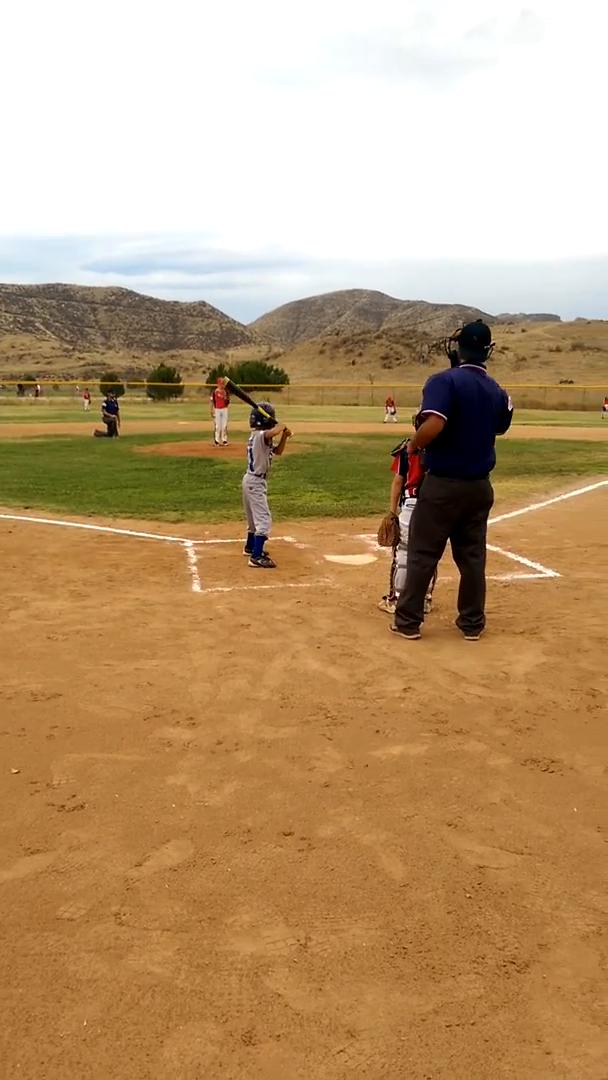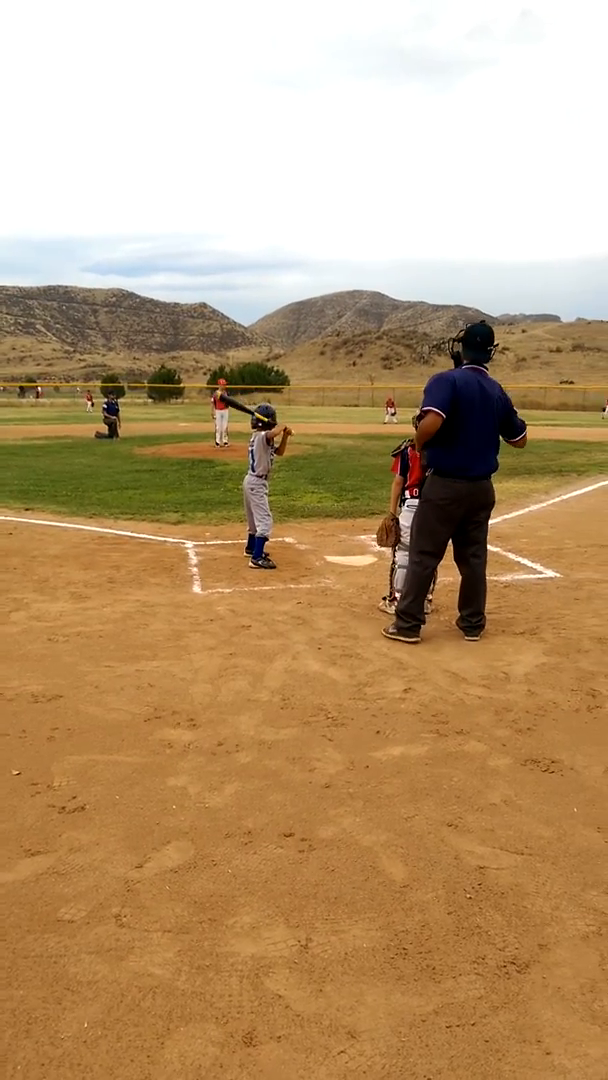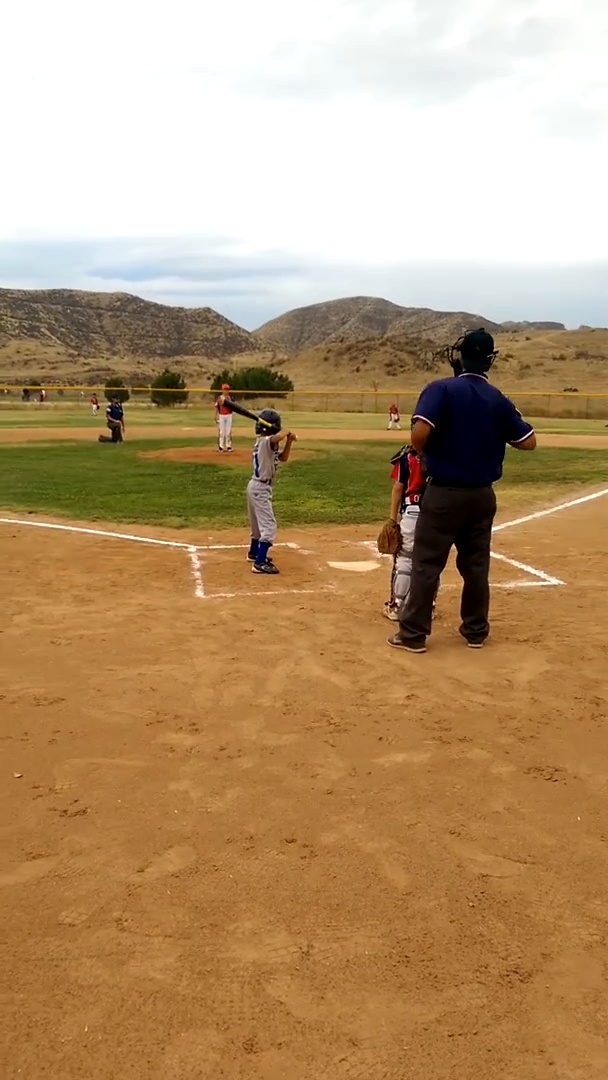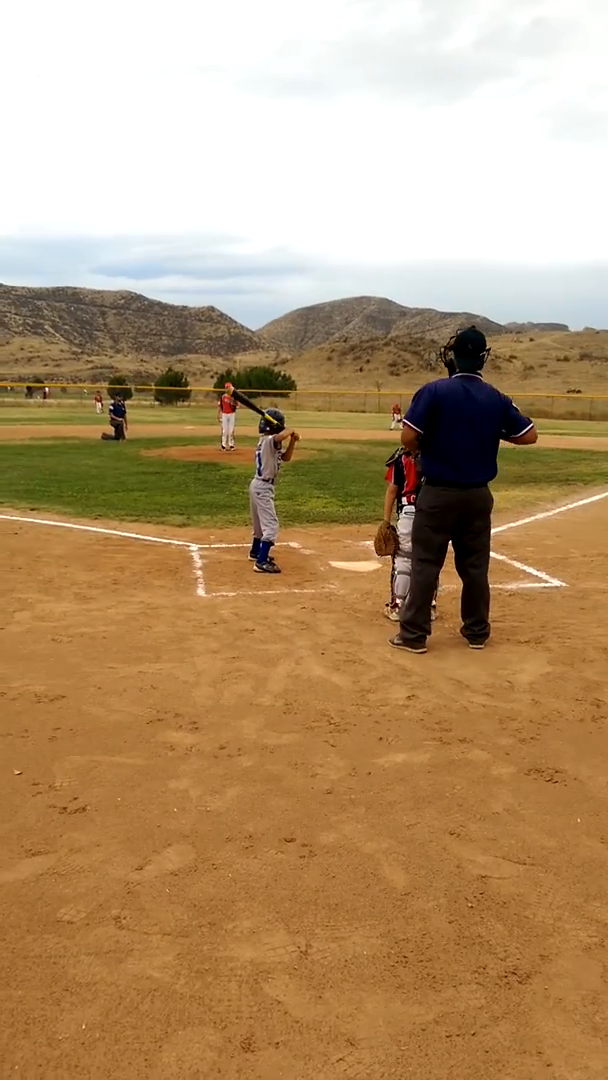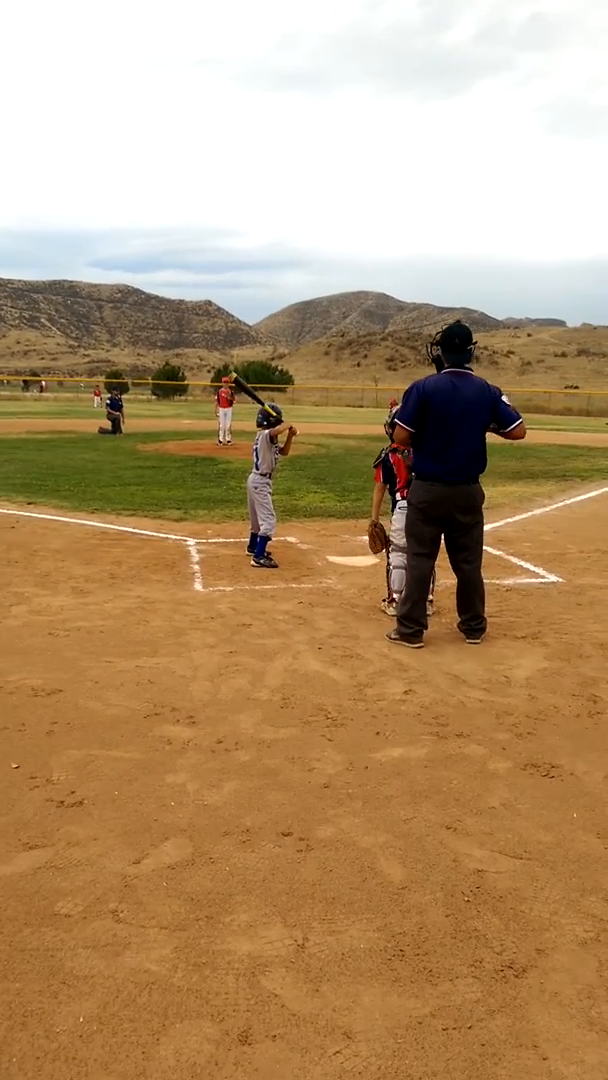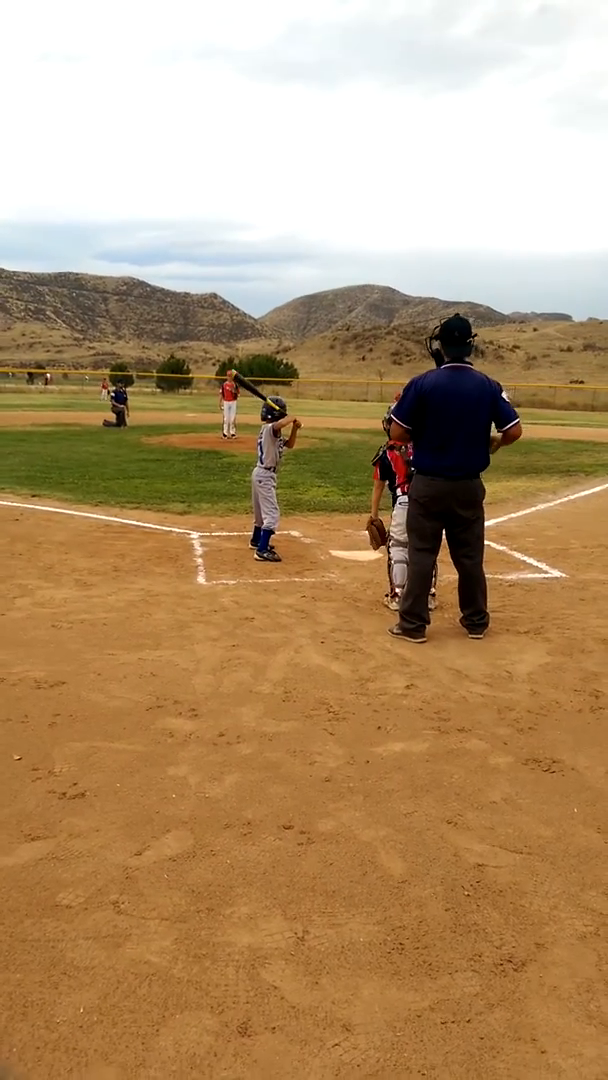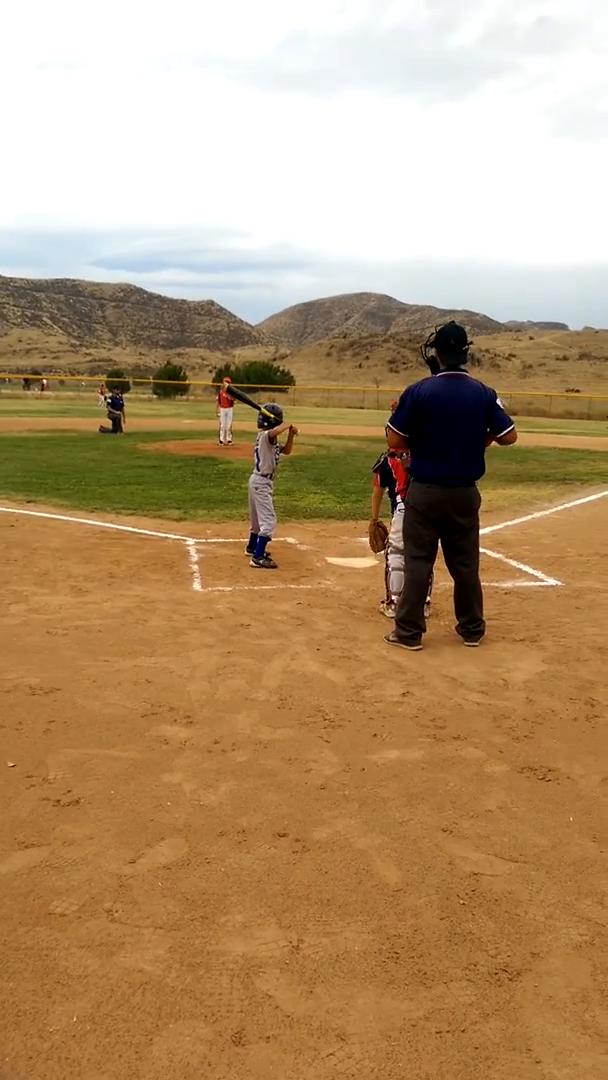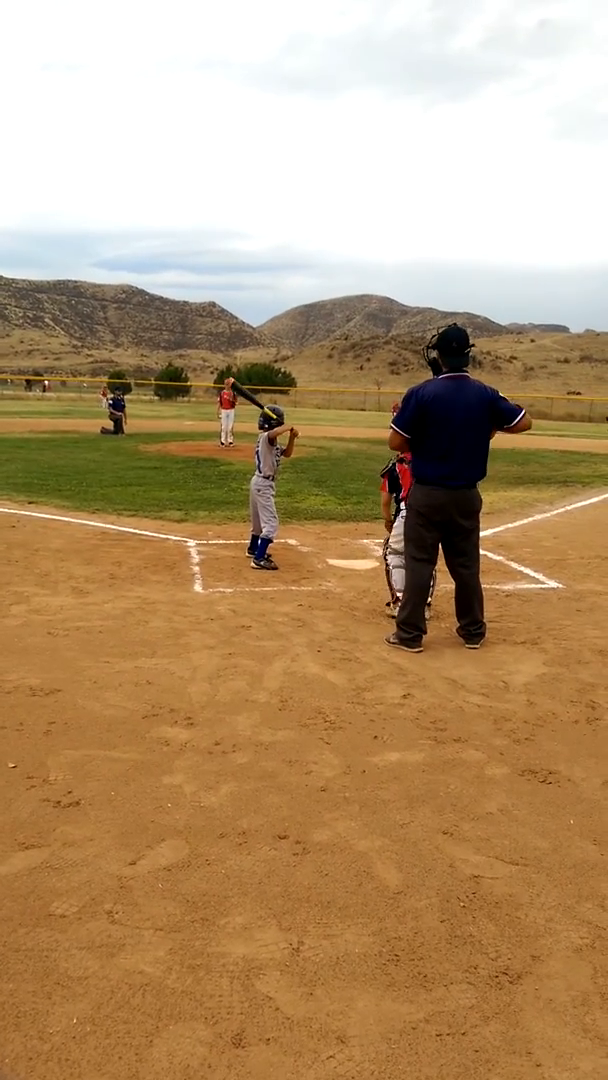
dt=0.2s
person 1, frame 1
left shoulder: (445, 380)
right shoulder: (496, 391)
left elbow: (433, 426)
right elbow: (501, 427)
left wrist: (414, 445)
left hip: (443, 484)
right hip: (479, 486)
left knee: (423, 554)
right knee: (473, 556)
left ankle: (407, 621)
right ankle: (472, 622)
person 1, frame 2
left shoulder: (447, 380)
right shoulder: (498, 393)
left elbow: (430, 424)
right elbow: (520, 440)
left wrist: (418, 443)
left hip: (445, 484)
right hip: (481, 487)
left knee: (424, 555)
right knee: (474, 556)
left ankle: (407, 624)
right ankle: (472, 623)
person 1, frame 3
left shoulder: (441, 389)
right shoulder: (499, 400)
left elbow: (419, 433)
right elbow: (528, 441)
left wrist: (425, 450)
left hip: (444, 493)
right hip: (482, 494)
left knee: (427, 564)
right knee: (476, 564)
left ankle: (413, 633)
right ankle: (475, 630)
person 1, frame 4
left shoulder: (434, 391)
right shoulder: (496, 398)
left elbow: (408, 438)
right elbow: (529, 435)
left wrist: (429, 445)
left hip: (438, 493)
right hip: (477, 494)
left knee: (425, 565)
right knee: (475, 565)
left ankle: (414, 634)
right ankle: (476, 631)
person 1, frame 5
left shoulder: (423, 388)
right shoulder: (487, 391)
left elbow: (400, 437)
right elbow: (518, 431)
left hip: (427, 489)
right hip: (467, 490)
left knee: (420, 560)
right knee: (468, 560)
left ankle: (410, 629)
right ankle: (473, 626)
person 1, frame 6
left shoulder: (422, 384)
right shoulder: (488, 386)
left elbow: (397, 433)
right elbow: (514, 431)
right wrist: (493, 442)
left hip: (429, 485)
right hip: (469, 485)
left knee: (422, 555)
right knee: (470, 555)
left ankle: (412, 624)
right ankle: (476, 621)
person 1, frame 7
left shoulder: (418, 392)
right shoulder: (483, 394)
left elbow: (394, 441)
right elbow: (509, 436)
left hip: (425, 492)
right hip: (465, 492)
left knee: (418, 563)
right knee: (465, 563)
left ankle: (409, 632)
right ankle: (472, 629)
person 1, frame 8
left shoulder: (421, 394)
right shoulder: (485, 394)
left elbow: (396, 443)
right elbow: (524, 422)
right wrist: (491, 425)
left hip: (427, 494)
right hip: (466, 495)
left knee: (419, 564)
right knee: (466, 565)
left ankle: (410, 634)
right ankle: (472, 631)
